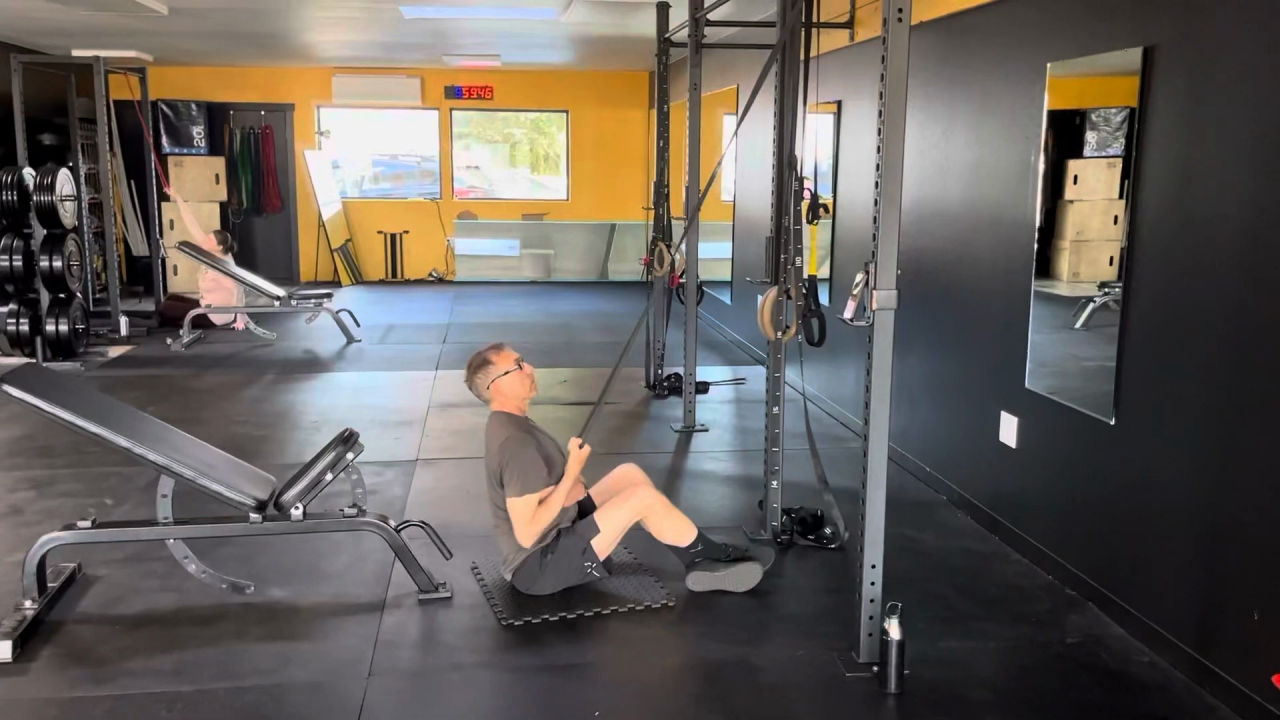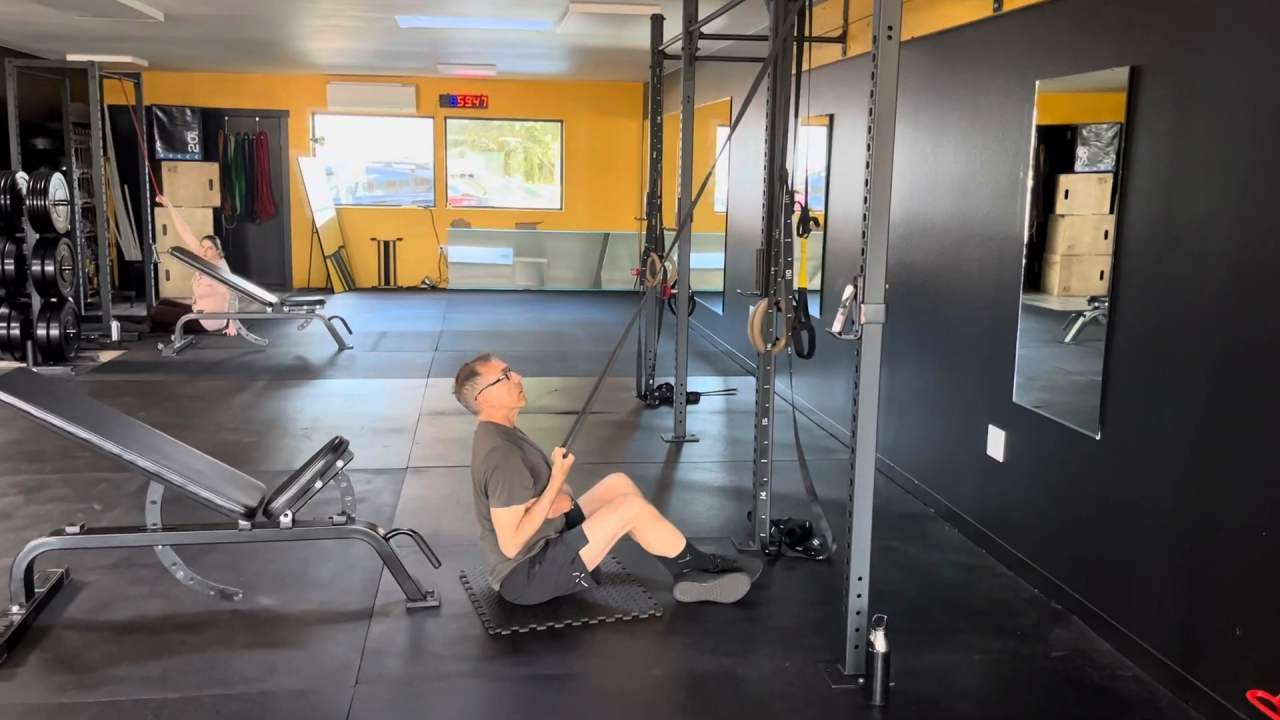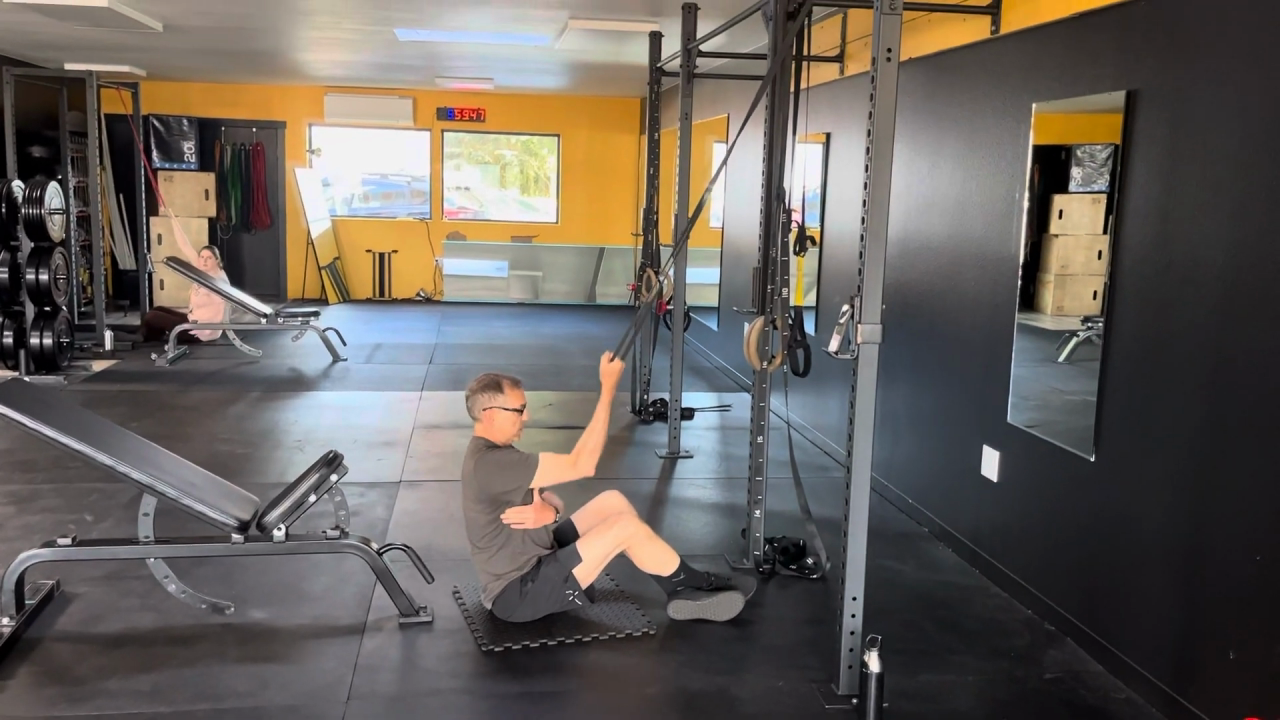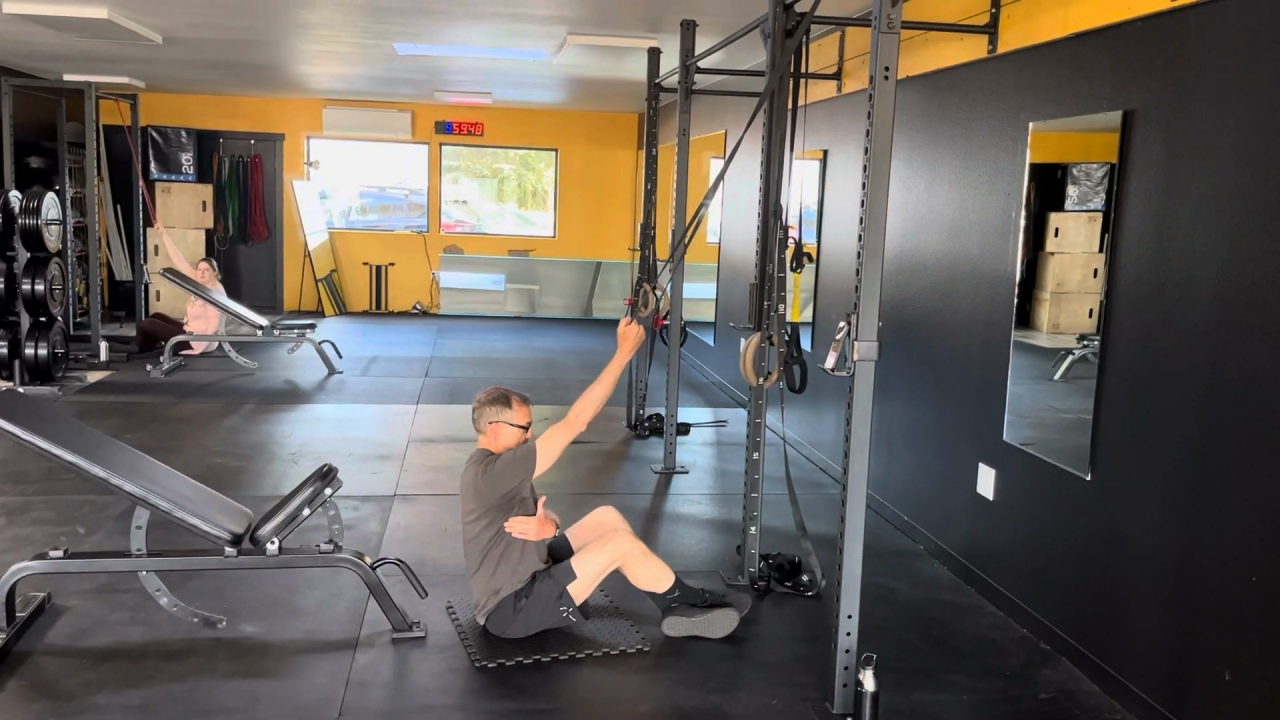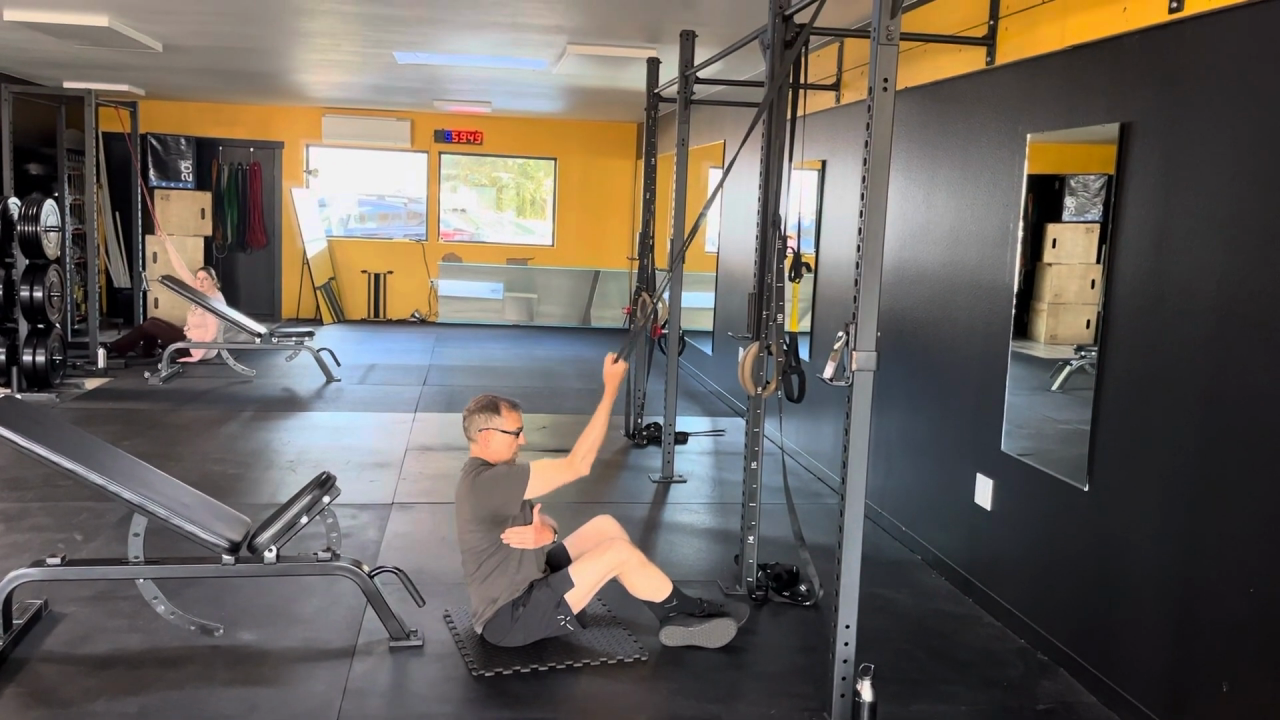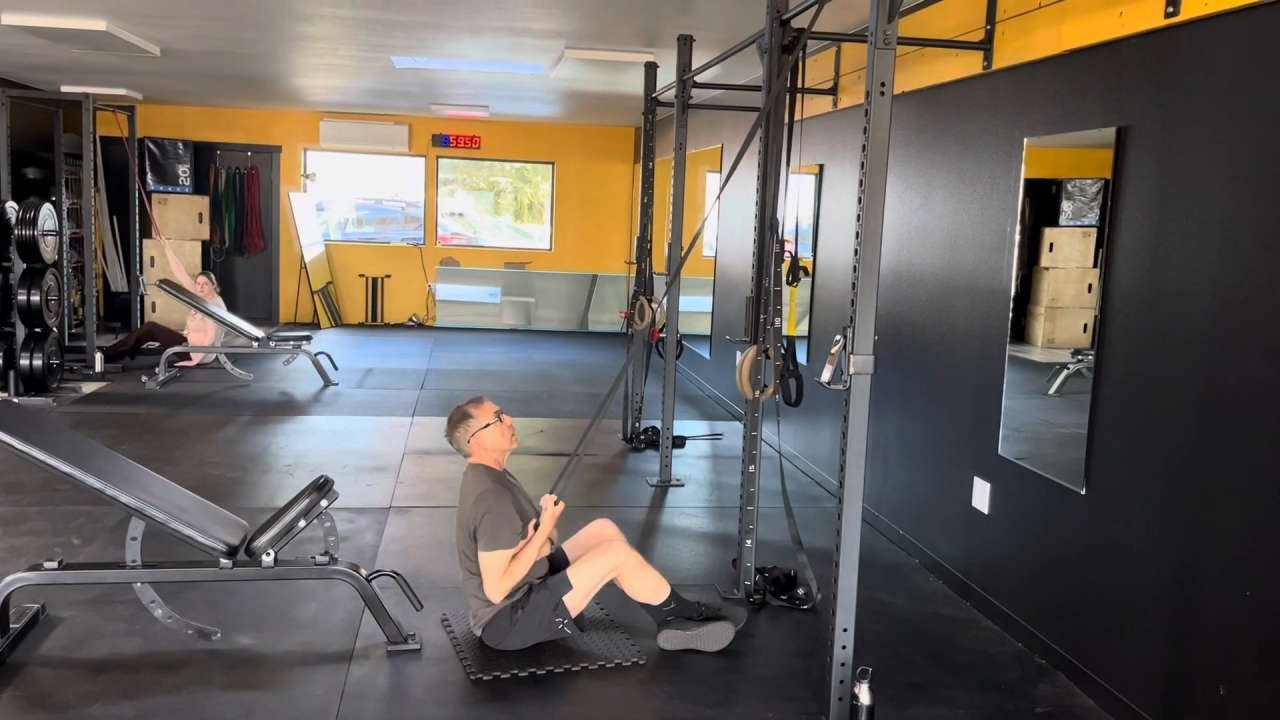
dt=0.7s
person 1, frame 1
left shoulder: (513, 423)
right shoulder: (514, 442)
left elbow: (550, 478)
right elbow: (526, 534)
left wrist: (573, 488)
right wrist: (574, 473)
left hip: (550, 539)
right hip: (538, 566)
left knee: (628, 474)
right knee: (643, 496)
left ankle: (704, 562)
right ankle: (716, 555)
person 1, frame 2
left shoulder: (504, 433)
right shoulder: (500, 454)
left elbow: (544, 490)
right elbow: (510, 543)
left wrist: (563, 499)
right wrist: (557, 482)
left hip: (540, 548)
right hip: (526, 576)
left knee: (617, 484)
right knee: (632, 507)
left ankle: (692, 572)
right ankle: (707, 566)
person 1, frame 3
left shoulder: (494, 451)
right shoulder: (491, 464)
left elbow: (549, 498)
right elbow: (582, 466)
left wrist: (549, 513)
right wrist: (608, 388)
left hip: (532, 561)
right hip: (518, 593)
left knee: (612, 501)
right knee: (627, 526)
left ankle: (686, 590)
right ankle: (699, 584)
person 1, frame 4
left shoulder: (491, 466)
right shoulder: (495, 472)
left elbow: (544, 515)
right elbow: (574, 423)
left wrist: (549, 527)
right wrist: (624, 351)
left hip: (524, 581)
right hip: (512, 609)
left knee: (606, 517)
right knee: (621, 543)
left ankle: (681, 606)
right ankle: (694, 601)
person 1, frame 5
left shoulder: (487, 475)
right shoulder: (488, 482)
left elbow: (546, 522)
right elbow: (577, 465)
left wrist: (546, 533)
right wrist: (611, 388)
left hip: (520, 589)
right hip: (510, 618)
left knee: (604, 526)
right knee: (618, 551)
left ankle: (678, 615)
right ankle: (694, 611)
person 1, frame 6
left shoulder: (493, 476)
right shoulder: (492, 497)
left elbow: (547, 534)
right elbow: (496, 589)
left wrist: (544, 543)
right wrist: (543, 532)
left hip: (525, 589)
right hip: (507, 621)
left knee: (603, 530)
right knee: (617, 553)
left ankle: (675, 620)
right ankle: (694, 614)
